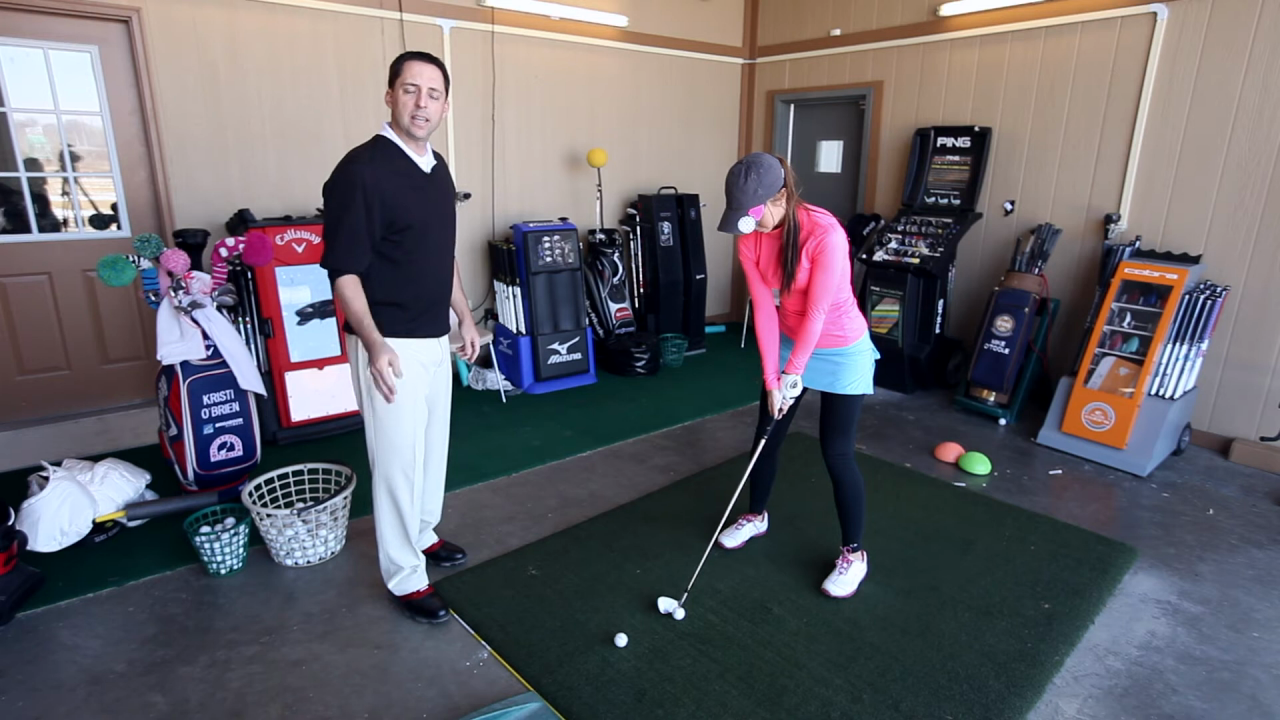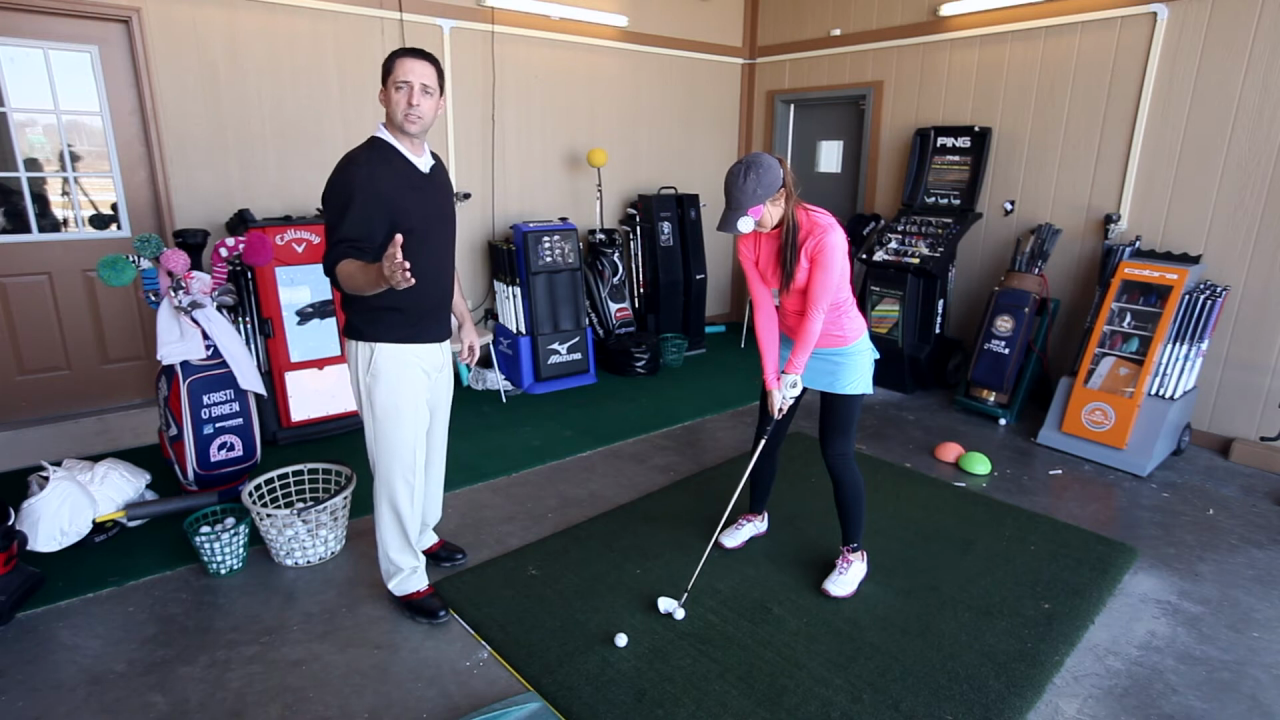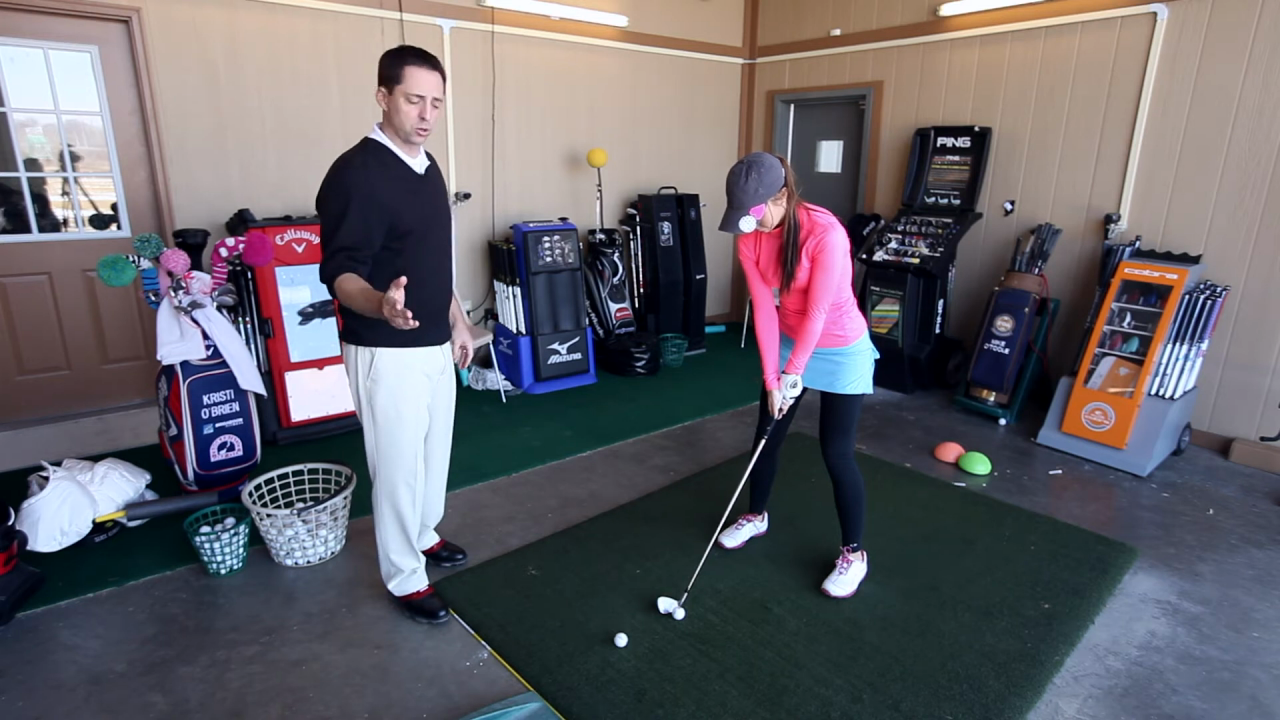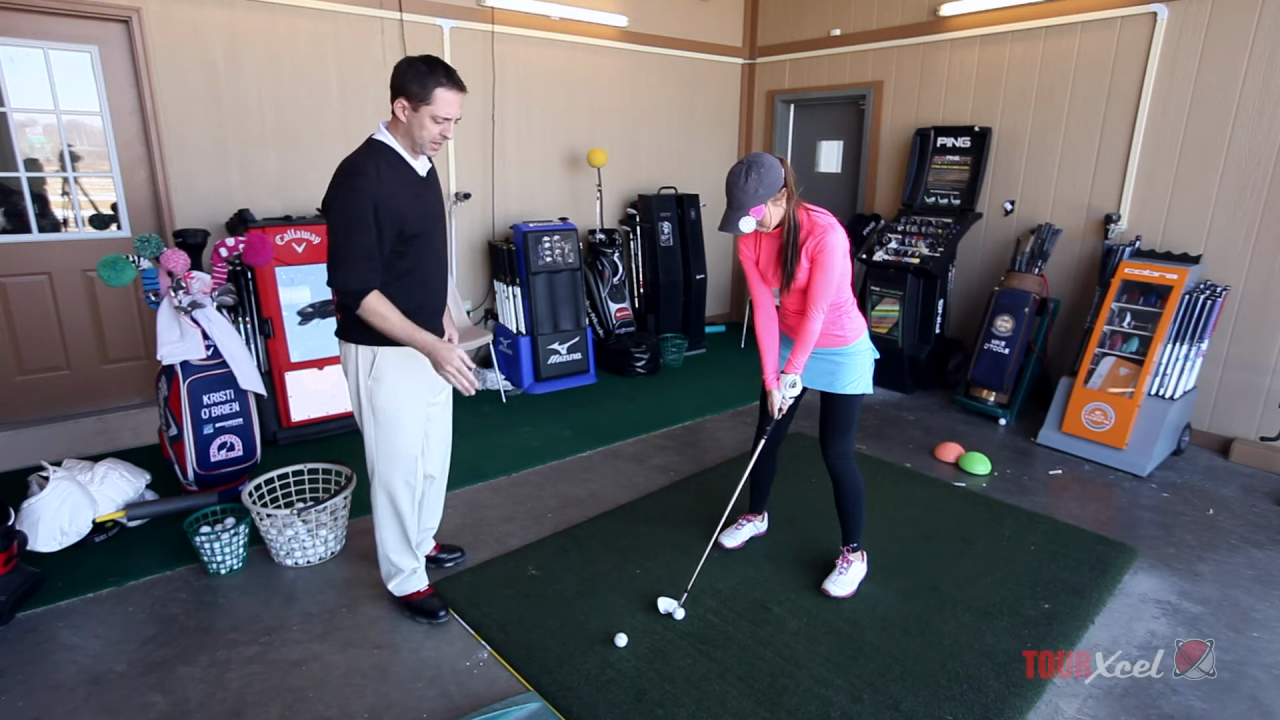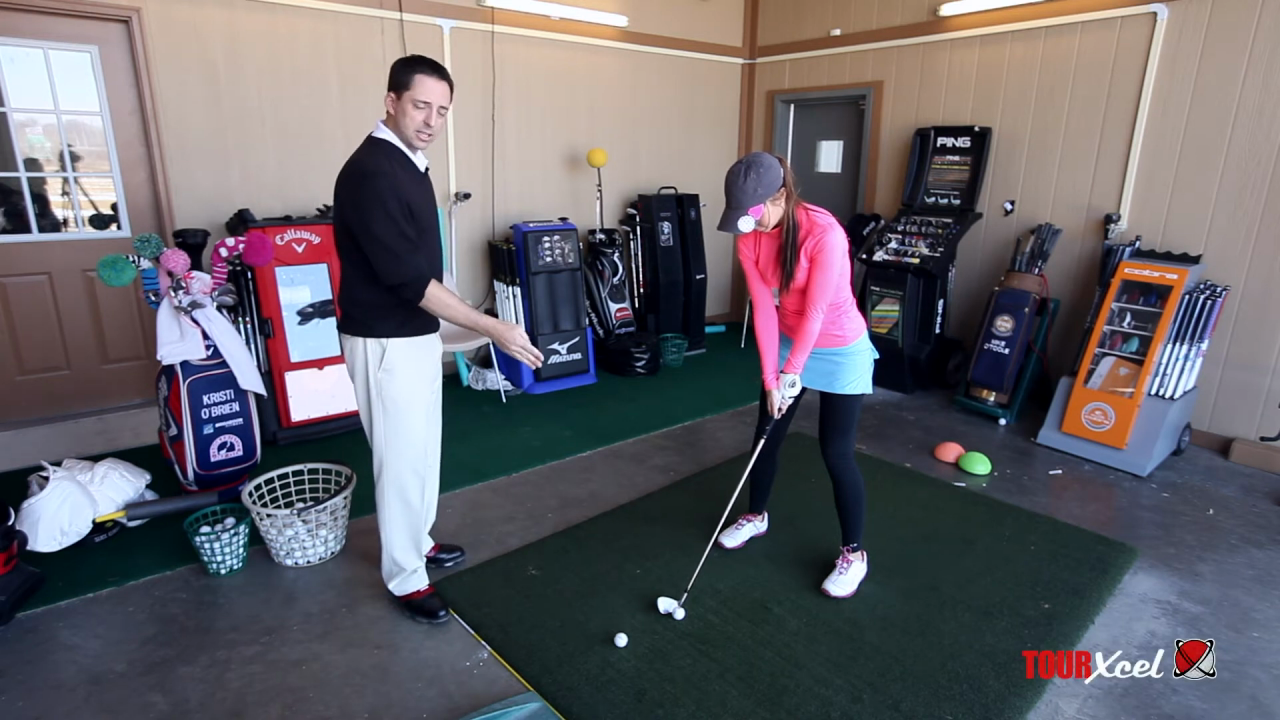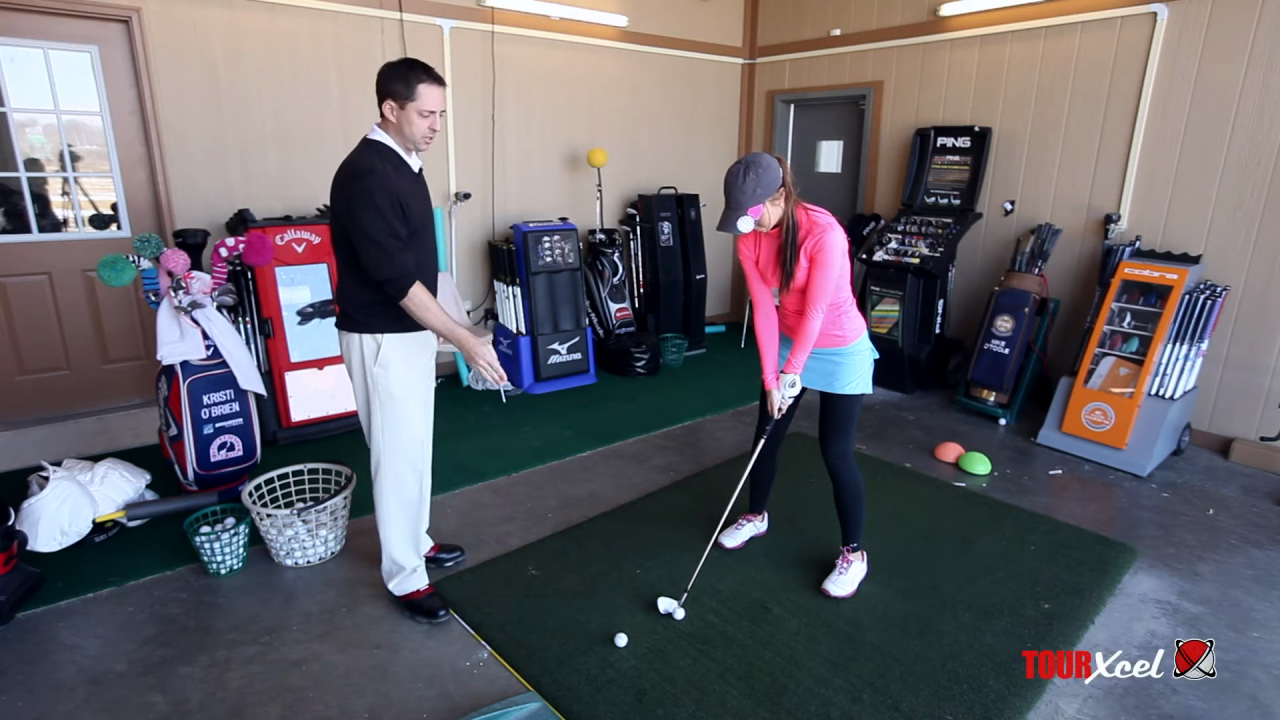
dt=0.7s
person 1, frame 1
left shoulder: (437, 168)
right shoulder: (362, 168)
right elbow: (343, 267)
left wrist: (464, 316)
right wrist: (372, 343)
left hip: (434, 339)
right hip: (392, 345)
left knee: (431, 448)
right knee: (398, 460)
left ankle: (422, 534)
right ankle: (404, 577)
person 1, frame 2
left shoulder: (435, 168)
right shoulder: (360, 170)
right elbow: (341, 268)
left wrist: (464, 318)
right wrist: (381, 275)
left hip: (435, 343)
right hip: (387, 350)
left knee: (430, 452)
right knee: (399, 464)
left ankle: (422, 534)
right ankle: (405, 577)
person 1, frame 3
left shoulder: (427, 167)
right shoulder: (355, 174)
right elbow: (340, 274)
left wrist: (457, 320)
right wrist: (381, 303)
left hip: (434, 345)
right hip: (387, 353)
left knee: (434, 454)
right knee: (399, 467)
left ankle: (422, 535)
right ankle: (405, 579)
person 1, frame 4
left shoulder: (422, 166)
right shoulder: (362, 178)
right elbow: (354, 288)
left wrist: (444, 322)
right wrist: (428, 346)
left hip: (426, 344)
right hip: (384, 352)
left knee: (434, 456)
right knee: (398, 467)
left ankle: (421, 541)
right ankle: (404, 577)
person 1, frame 5
left shoulder: (409, 165)
right shoulder: (370, 173)
right elbow: (409, 277)
right wrist: (492, 328)
left hip: (417, 334)
right hip: (385, 343)
left knee: (422, 450)
right knee: (401, 459)
left ankle: (416, 541)
right ankle: (405, 577)
person 1, frame 6
left shoulder: (404, 164)
right shoulder: (365, 175)
right elbow: (396, 277)
left wrist: (440, 332)
right wrist: (464, 339)
left hip: (412, 332)
right hip: (382, 339)
left knee: (415, 448)
right knee: (398, 456)
left ankle: (414, 540)
right ankle: (404, 575)
person 2, frame 1
left shoulder: (825, 234)
right shoulder: (749, 237)
left elbow: (817, 311)
right elbow: (764, 307)
left wrist: (793, 374)
right wrist: (772, 380)
left hip: (841, 351)
right hip: (789, 342)
left knee: (836, 453)
right knee: (766, 436)
left ankle: (854, 554)
right ankle: (756, 516)
person 2, frame 2
left shoulder: (824, 234)
right shoulder: (748, 237)
left elbow: (816, 312)
right elbow: (763, 307)
left wrist: (793, 374)
right wrist: (772, 380)
left hip: (840, 351)
right hip: (788, 343)
left knee: (836, 452)
right knee: (767, 435)
left ankle: (854, 554)
right ankle: (756, 516)
person 2, frame 3
left shoulder: (826, 233)
right shoulder: (749, 237)
left elbow: (818, 311)
right elbow: (764, 307)
left wrist: (794, 374)
right wrist: (772, 380)
left hip: (840, 351)
right hip: (789, 342)
left knee: (836, 452)
right knee: (766, 435)
left ankle: (854, 554)
right ankle: (756, 516)
person 2, frame 4
left shoulder: (825, 233)
right shoulder: (749, 237)
left elbow: (815, 312)
right elbow: (764, 307)
left wrist: (792, 375)
right wrist: (771, 380)
left hip: (840, 351)
right hip: (789, 343)
left knee: (836, 453)
right knee: (766, 436)
left ankle: (854, 554)
right ankle: (756, 516)
person 2, frame 5
left shoulder: (824, 233)
right shoulder: (749, 237)
left elbow: (815, 311)
right elbow: (763, 307)
left wrist: (791, 374)
right wrist: (771, 379)
left hip: (840, 351)
right hip: (788, 343)
left knee: (836, 452)
right knee: (766, 437)
left ankle: (853, 554)
right ankle: (756, 516)
person 2, frame 6
left shoulder: (824, 233)
right shoulder: (749, 237)
left elbow: (815, 311)
right elbow: (763, 307)
left wrist: (792, 374)
right wrist: (771, 379)
left hip: (840, 351)
right hip: (788, 343)
left knee: (836, 452)
right knee: (766, 436)
left ankle: (853, 554)
right ankle: (756, 516)
